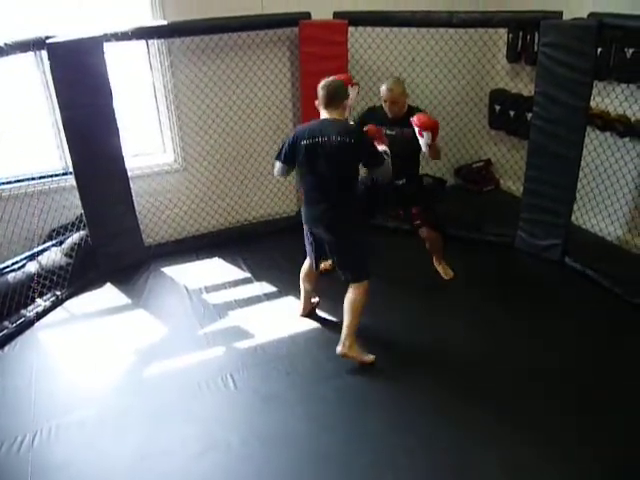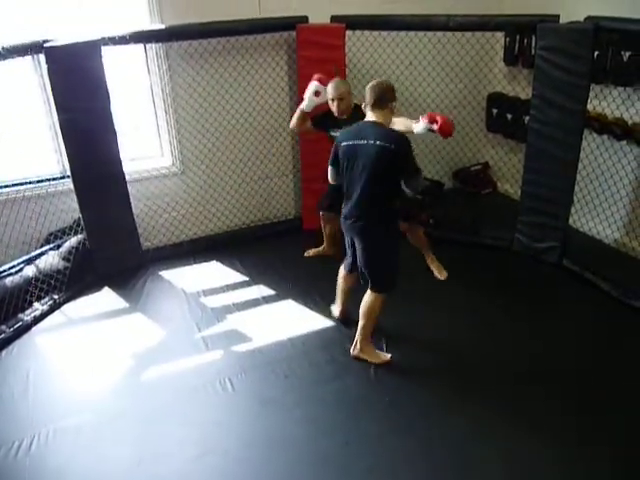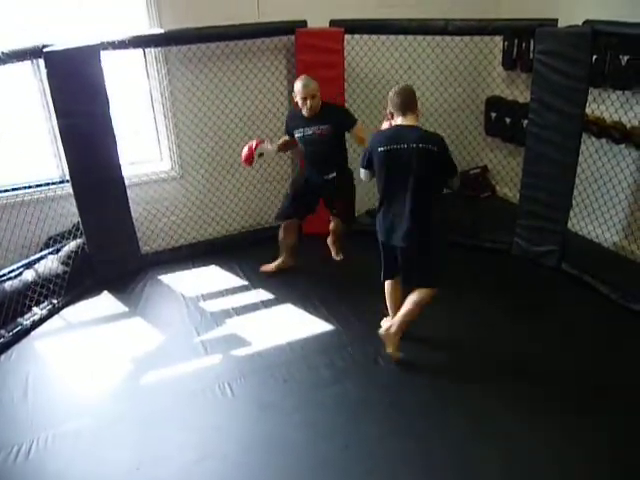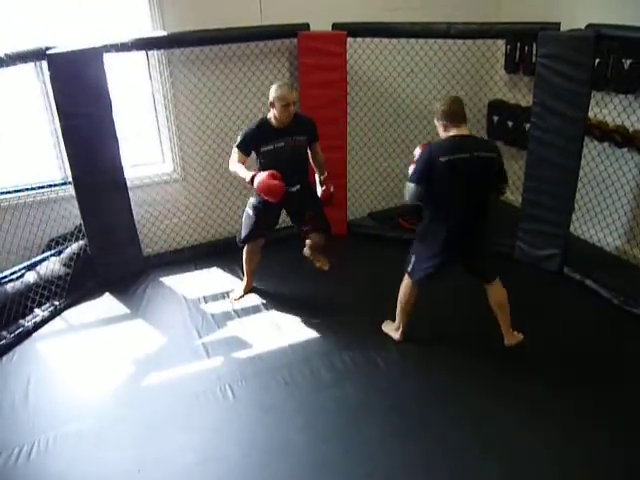
dt=0.3s
person 1, frame 1
left shoulder: (301, 134)
right shoulder: (354, 136)
left elbow: (280, 172)
right elbow: (384, 175)
right wrist: (381, 152)
left hip: (312, 215)
right hip: (344, 219)
left knee: (312, 261)
right knee: (359, 281)
left ankle: (306, 304)
right ankle: (348, 342)
person 1, frame 2
left shoulder: (346, 135)
right shoulder: (397, 141)
left elbow: (332, 178)
right elbow: (415, 185)
right wrist: (399, 173)
left hip: (350, 217)
right hip: (377, 223)
left knee: (352, 263)
right knee: (378, 286)
left ankle: (339, 305)
right ankle: (361, 345)
person 1, frame 3
left shoulder: (378, 140)
right shoulder: (434, 142)
left elbow: (365, 175)
right elbow: (452, 181)
left hip: (387, 222)
right hip: (421, 226)
left knee: (393, 277)
right knee: (427, 285)
left ankle: (394, 321)
right ankle: (394, 328)
person 1, frame 4
left shoulder: (433, 152)
right shoulder: (490, 150)
left elbow: (410, 196)
right elbow: (501, 190)
left wrist: (415, 171)
left hip: (436, 232)
right hip: (475, 233)
left knee: (413, 277)
right knee: (492, 281)
left ankle: (398, 327)
right ankle: (508, 333)
person 2, frame 1
right shoulder: (372, 114)
left elbow: (435, 156)
left wrist: (429, 142)
left hip: (407, 184)
left knee: (429, 231)
left ankle: (439, 261)
person 2, frame 2
left shoulder: (368, 116)
right shoulder: (329, 117)
left elbow: (395, 123)
right elbow: (295, 127)
left wrist: (419, 125)
right wrist: (307, 104)
left knee: (404, 221)
right knee: (327, 211)
left ankle: (430, 258)
right ankle: (329, 247)
person 2, frame 3
left shoulder: (337, 113)
right shoulder: (293, 119)
left elbow: (362, 137)
right wrist: (273, 147)
left hip: (337, 176)
right hip: (309, 176)
left knee: (339, 220)
right knee: (288, 220)
left ankle: (333, 242)
right ankle: (285, 259)
person 2, frame 4
left shoulder: (306, 124)
right shoulder: (255, 132)
left elbow: (315, 151)
right elbow: (234, 162)
left wrist: (323, 177)
right wrist: (252, 176)
left hip: (300, 188)
left knee: (319, 236)
right knee: (252, 241)
left ankle: (312, 250)
right ankle: (248, 283)
